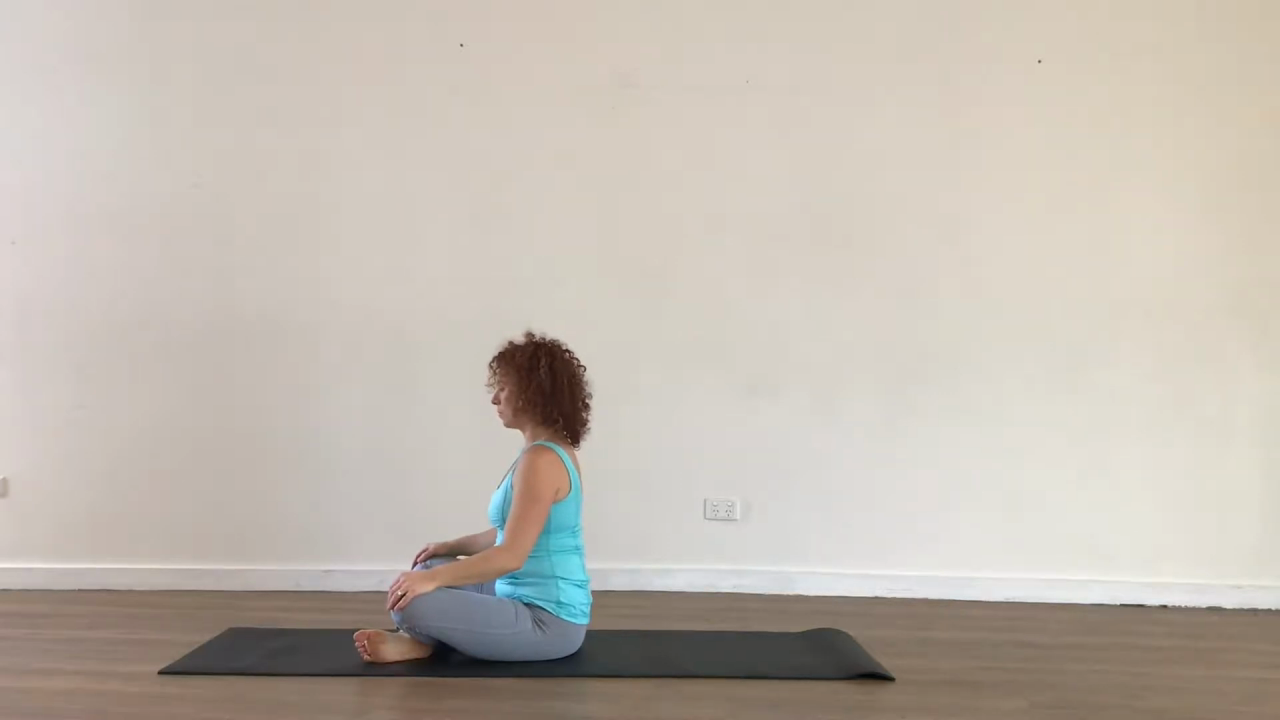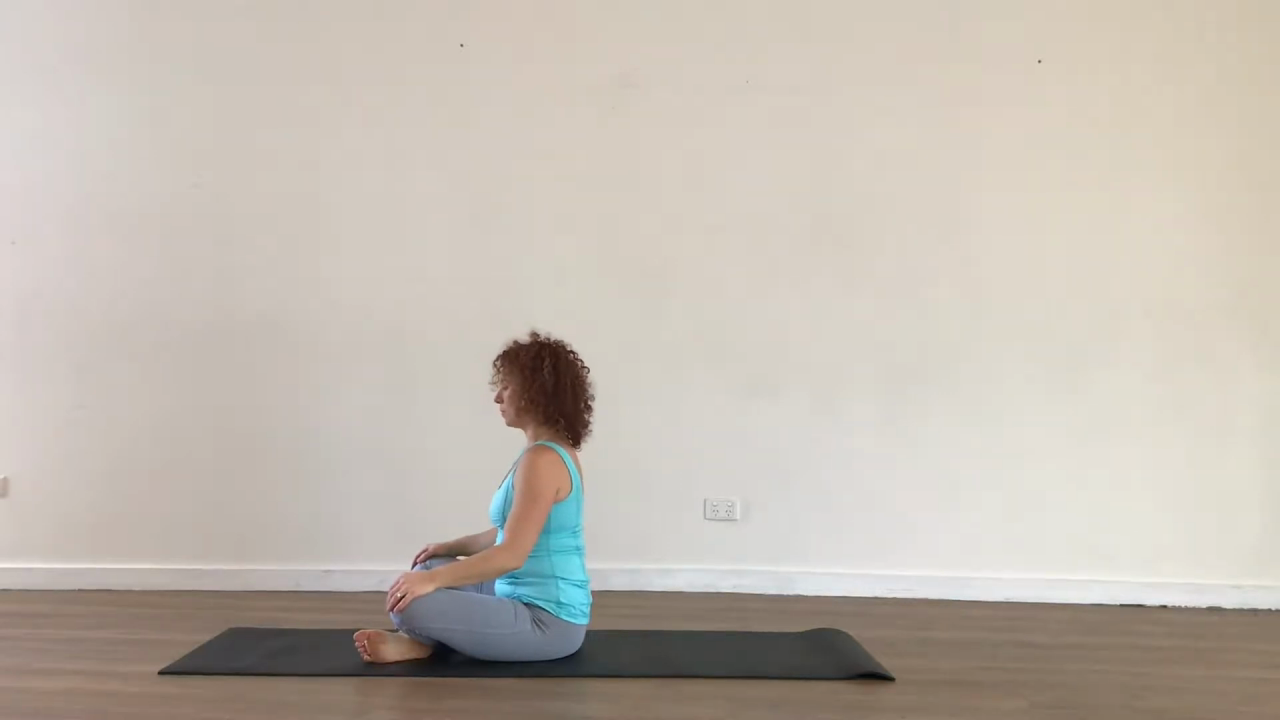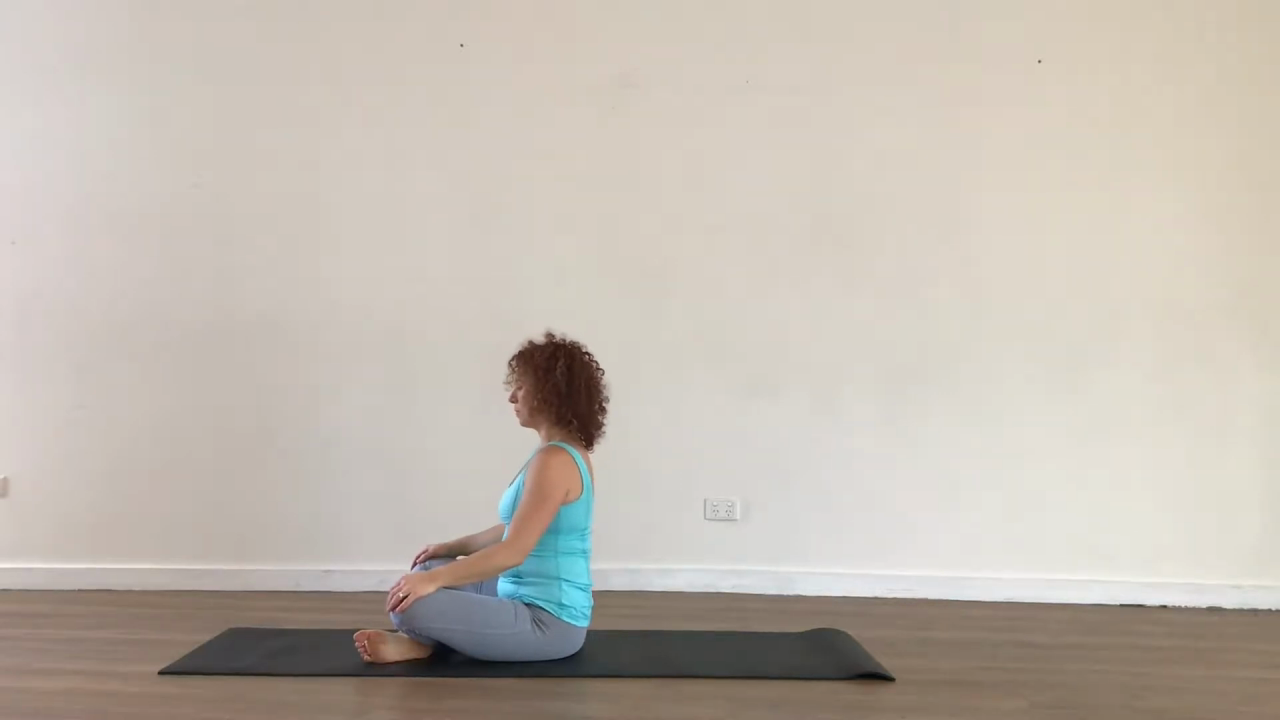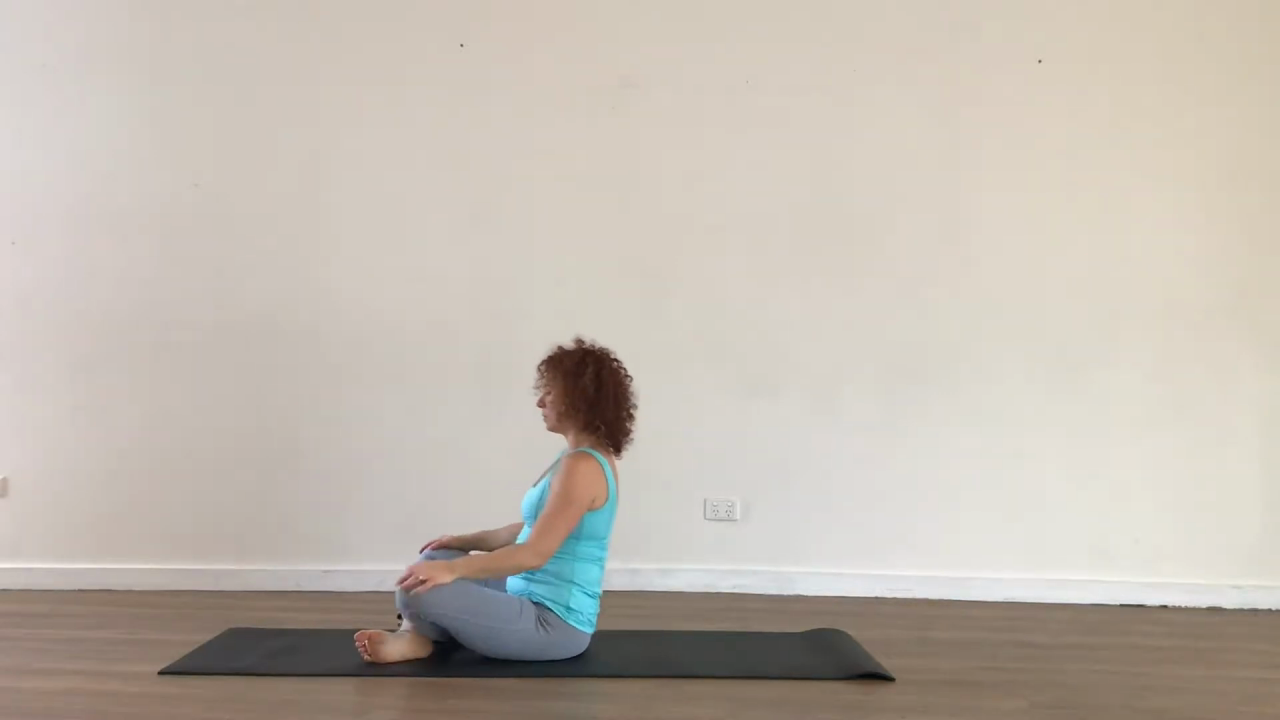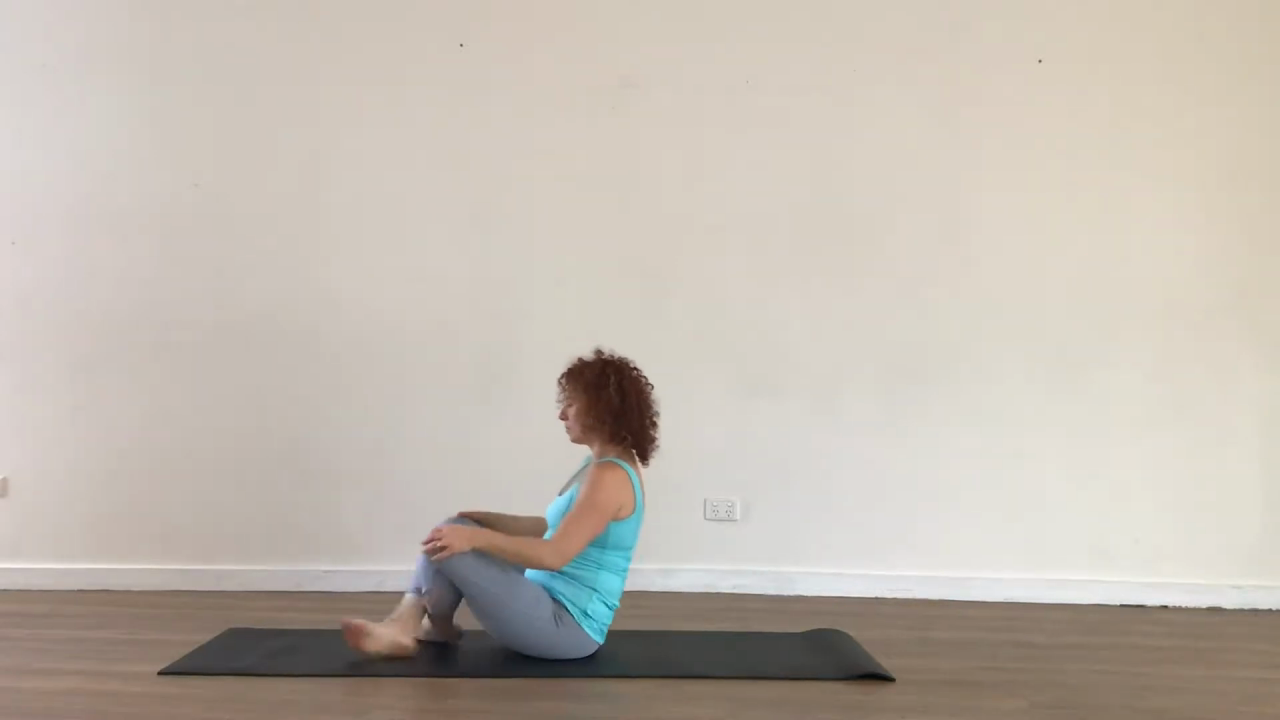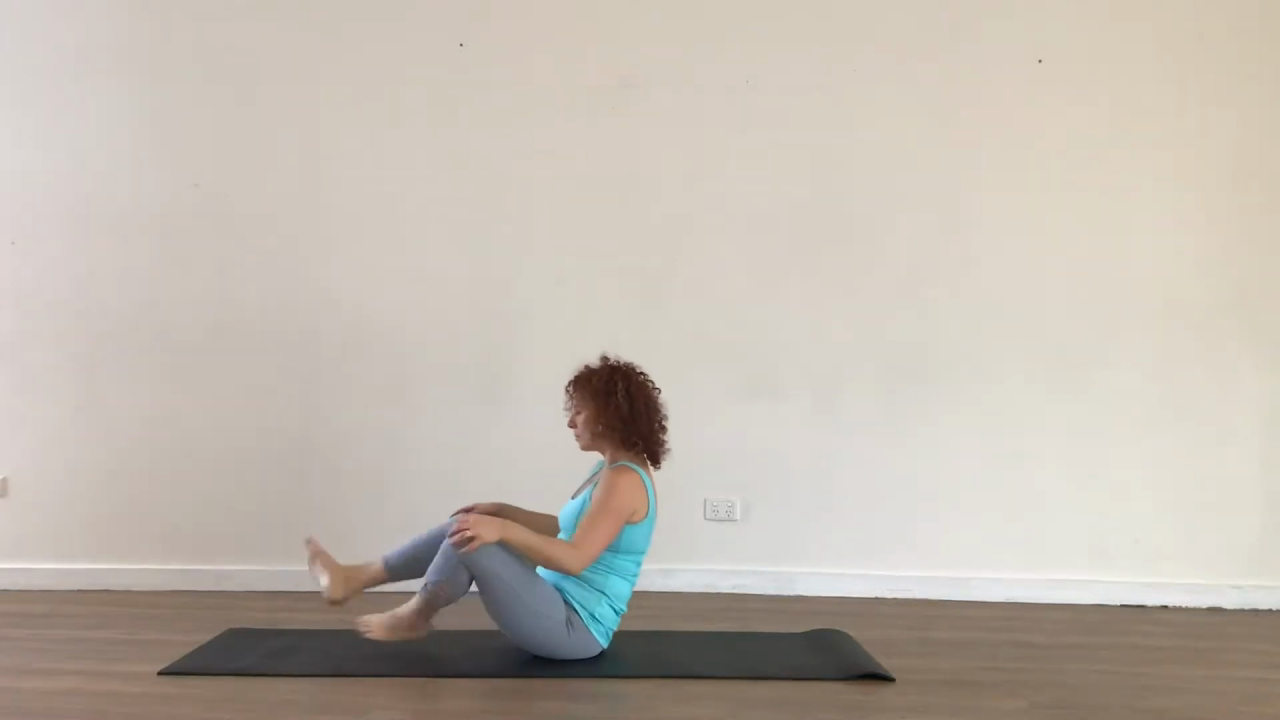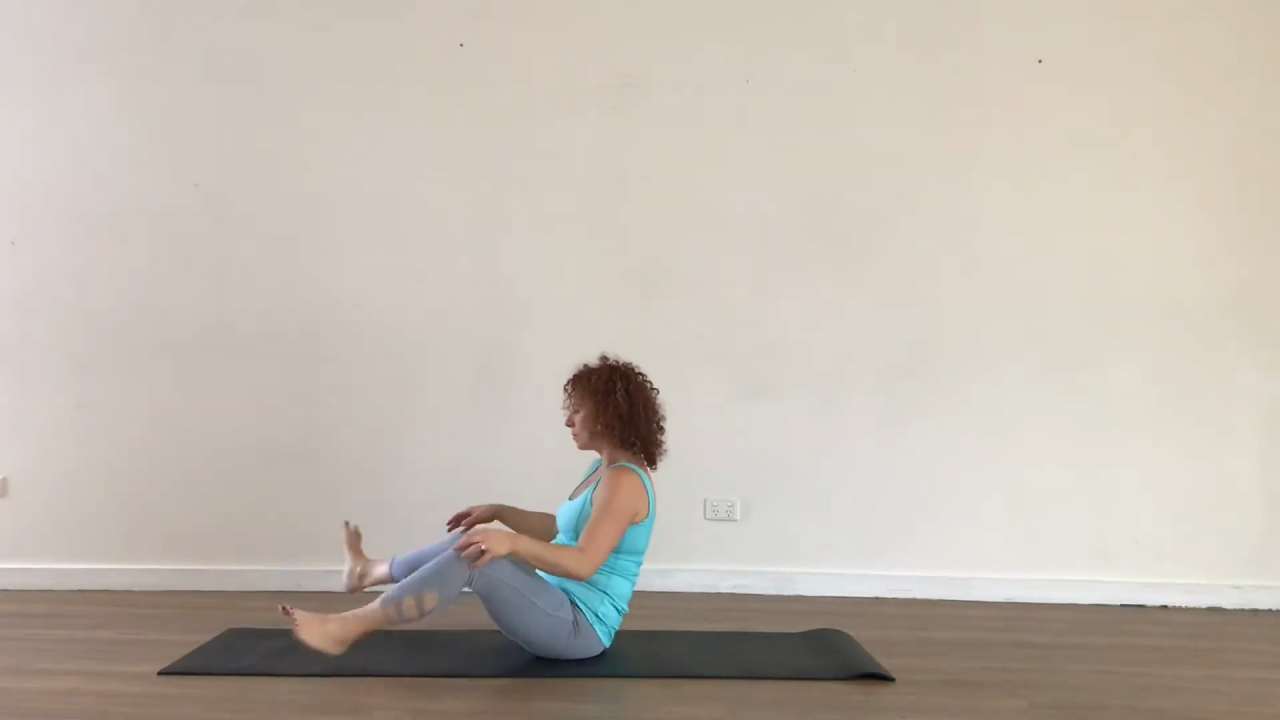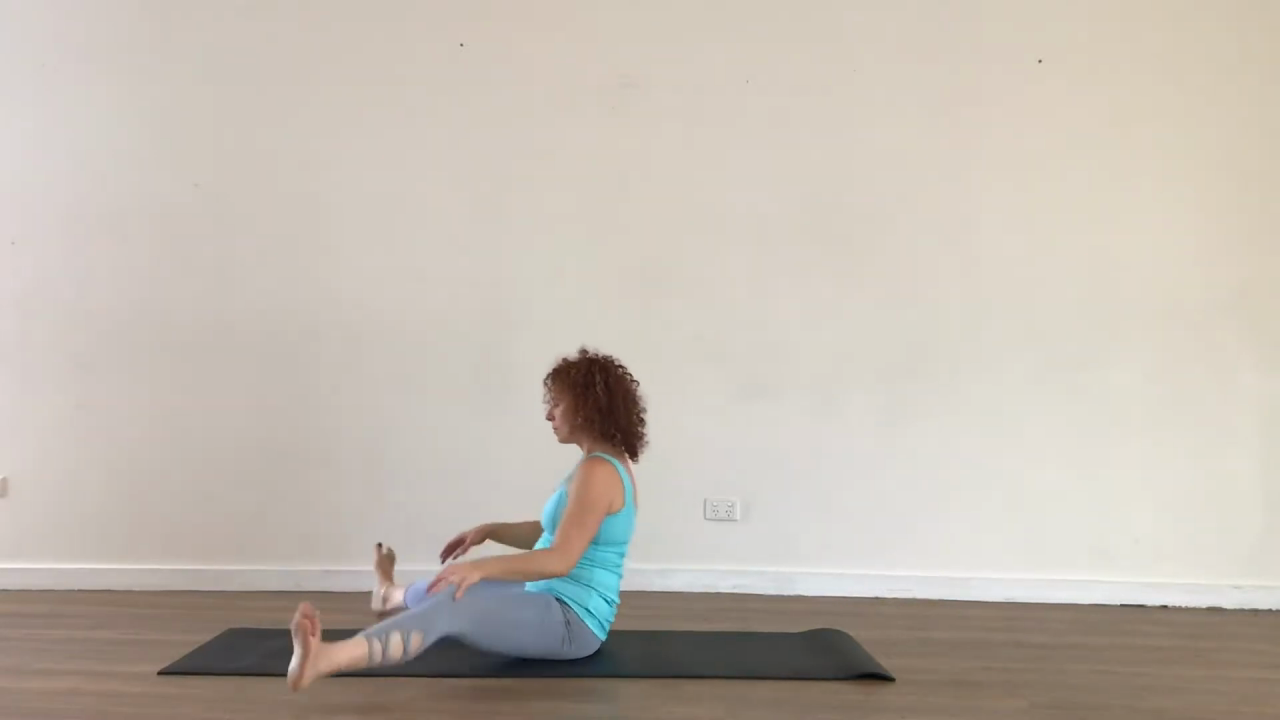
dt=0.2s
person 1, frame 1
left shoulder: (541, 460)
right shoulder: (553, 451)
left elbow: (512, 556)
left wrist: (434, 578)
right wrist: (452, 547)
left hip: (547, 622)
right hip: (534, 602)
left knee: (412, 602)
right knee: (428, 567)
left ankle: (418, 642)
person 1, frame 2
left shoulder: (542, 460)
right shoulder: (555, 452)
left elbow: (511, 555)
right elbow: (512, 532)
left wrist: (433, 580)
right wrist: (451, 547)
left hip: (547, 623)
right hip: (533, 603)
left knee: (412, 605)
right knee: (429, 567)
left ankle: (419, 641)
person 1, frame 3
left shoulder: (554, 461)
right shoulder: (564, 453)
left elbow: (513, 552)
right elbow: (515, 529)
left wrist: (435, 580)
right wrist: (452, 547)
left hip: (547, 624)
right hip: (534, 604)
left knee: (411, 603)
right knee: (429, 566)
left ankle: (418, 642)
person 1, frame 4
left shoulder: (582, 467)
right shoulder: (584, 458)
left elbow: (535, 554)
right elbow: (533, 529)
left wrist: (453, 569)
right wrist: (464, 541)
left hip: (553, 626)
right hip: (538, 606)
left knee: (419, 581)
right knee: (433, 555)
left ankle: (420, 637)
person 1, frame 5
left shoulder: (609, 477)
right shoulder: (601, 464)
left elbow: (556, 554)
right elbow: (555, 530)
left wrist: (472, 539)
right wrist: (486, 519)
left hip: (565, 626)
right hip: (554, 605)
left knee: (448, 546)
right knee: (459, 528)
left ankle: (436, 626)
right ankle: (400, 627)
person 1, frame 6
left shoulder: (624, 481)
right shoulder: (612, 469)
left elbow: (575, 558)
right elbow: (563, 531)
left wrist: (503, 529)
right wrist: (501, 511)
left hip: (573, 628)
right hip: (560, 608)
left knee: (471, 543)
right knee: (461, 530)
left ankle: (411, 619)
right ankle: (352, 581)
person 1, frame 7
left shoulder: (623, 481)
right shoulder: (606, 468)
left elbow: (583, 564)
right elbow: (558, 530)
left wrist: (510, 541)
right wrist: (497, 512)
left hip: (578, 626)
right hip: (563, 609)
left knee: (470, 560)
right knee: (464, 548)
left ankle: (344, 628)
right ankle: (371, 572)
person 1, frame 8
left shoulder: (597, 472)
right shoulder: (604, 462)
left elbow: (561, 561)
right elbow: (550, 532)
left wrist: (480, 567)
right wrist: (488, 530)
left hip: (571, 623)
right hip: (560, 606)
left knee: (451, 609)
right knee: (461, 586)
left ankle: (323, 661)
right ankle: (394, 595)
